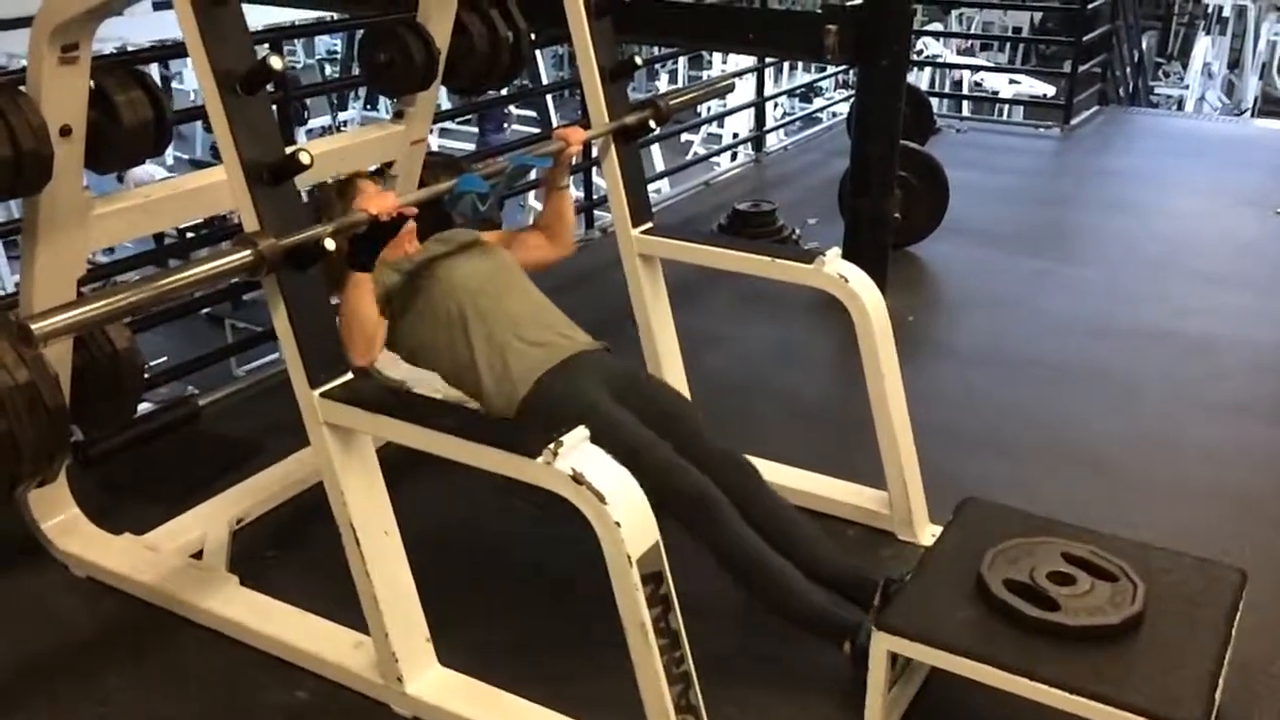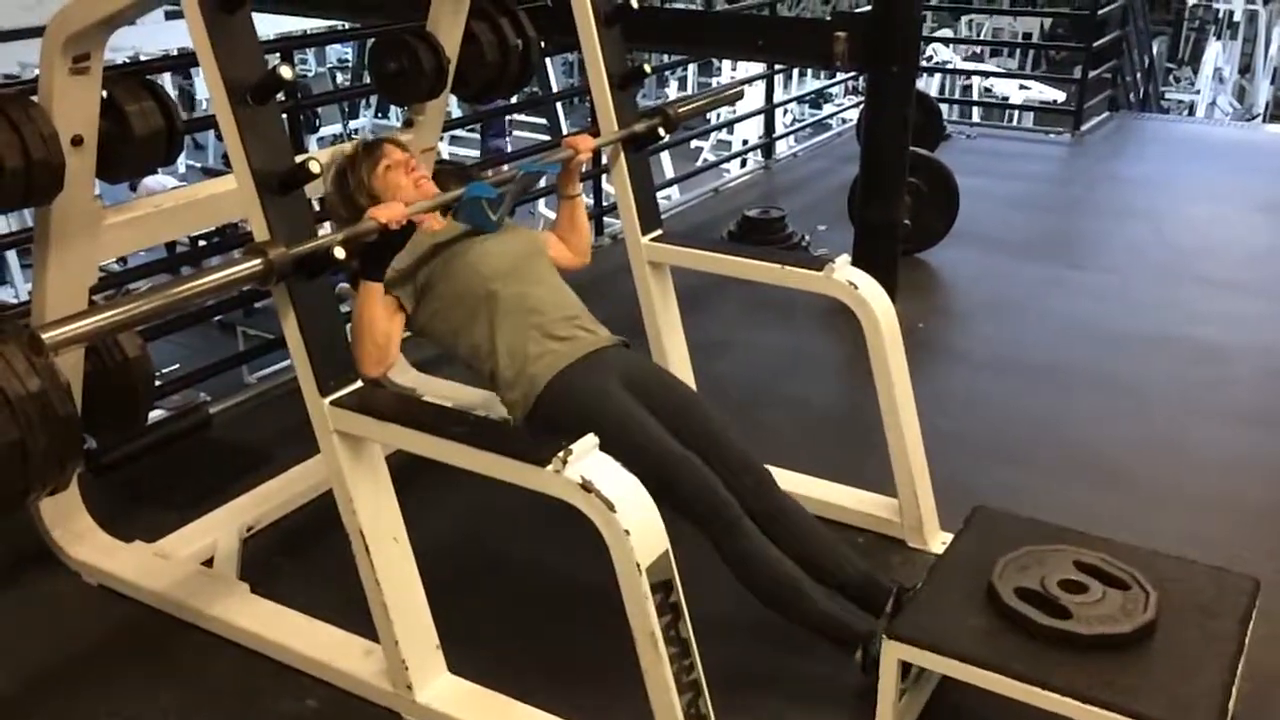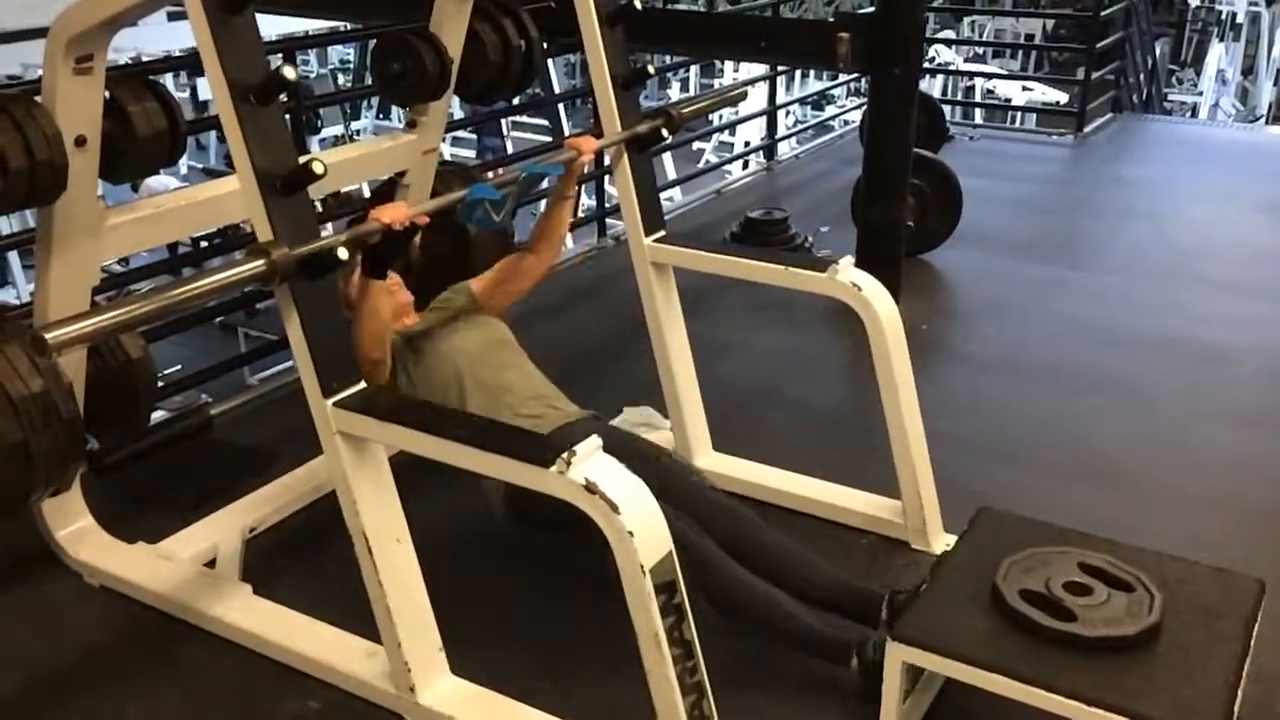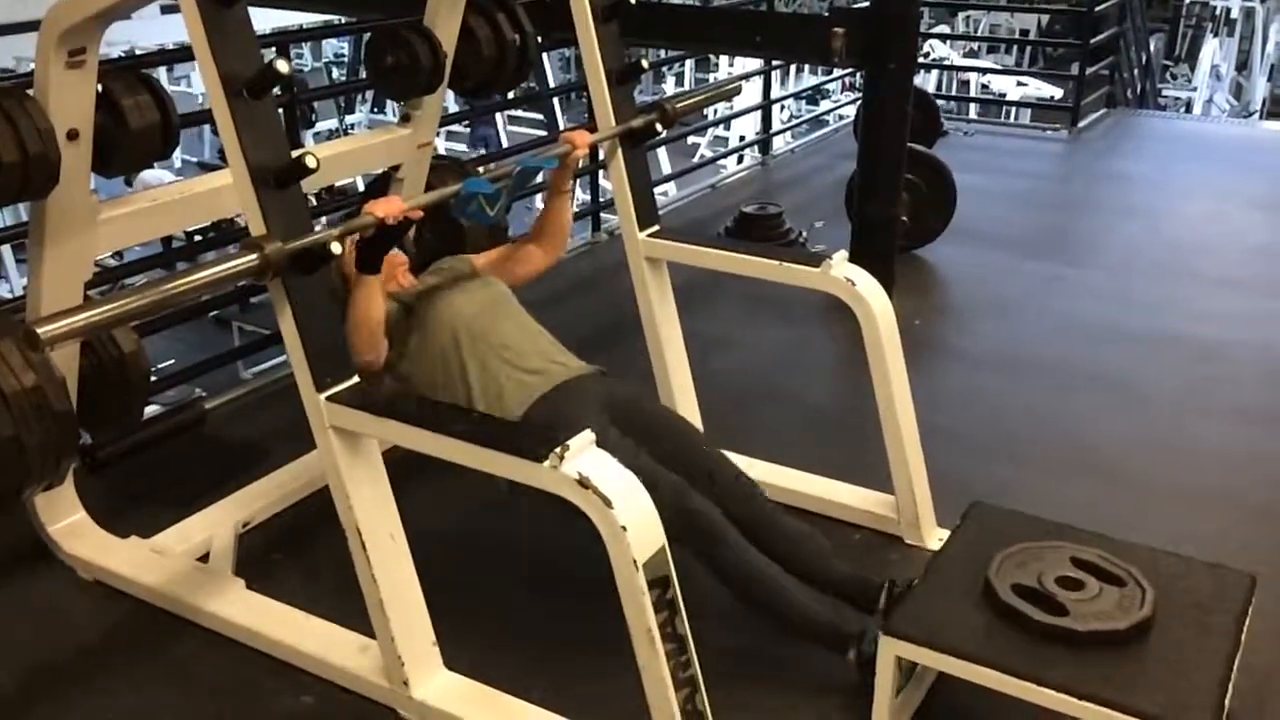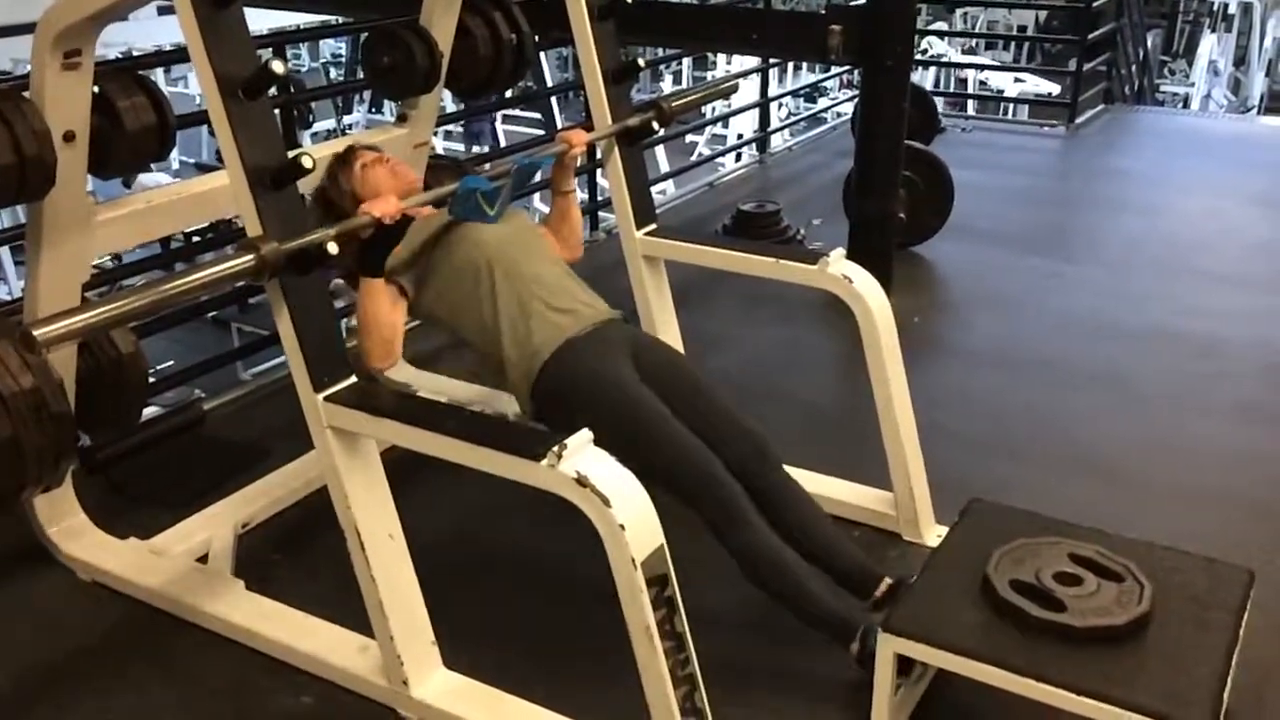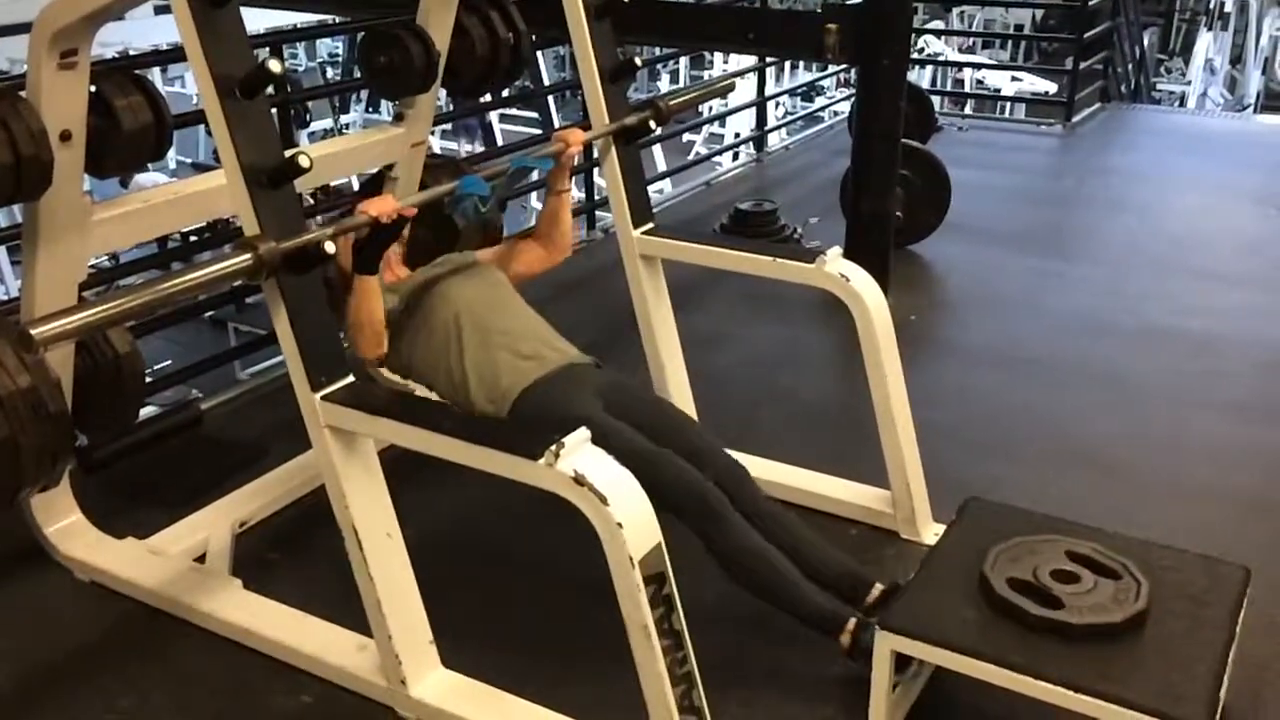
dt=0.4s
person 1, frame 1
left shoulder: (453, 241)
right shoulder: (385, 288)
left elbow: (554, 241)
right elbow: (360, 354)
left wrist: (558, 169)
right wrist: (362, 251)
left hip: (598, 362)
right hip: (543, 398)
left knee: (739, 481)
right knee: (699, 503)
left ankle: (873, 593)
right ankle: (852, 633)
person 1, frame 2
left shoulder: (482, 222)
right shoulder: (402, 265)
left elbow: (576, 252)
right elbow: (373, 365)
left wrist: (570, 176)
right wrist: (372, 258)
left hip: (615, 359)
right hip: (560, 390)
left knee: (753, 485)
right knee: (718, 511)
left ankle: (886, 599)
right ankle: (867, 642)
person 1, frame 3
left shoulder: (454, 307)
right shoulder: (392, 354)
left elbow: (539, 256)
right elbow: (369, 357)
left wrist: (567, 181)
right wrist: (374, 257)
left hip: (586, 429)
left knee: (730, 521)
right knee: (692, 552)
left ankle: (881, 608)
right ankle: (860, 652)
person 1, frame 4
left shoulder: (448, 275)
right shoulder: (387, 322)
left elbow: (543, 246)
right elbow: (366, 354)
left wrist: (562, 174)
right wrist: (367, 251)
left hip: (592, 387)
right hip: (539, 422)
left knee: (739, 495)
right knee: (699, 522)
left ankle: (879, 595)
right ankle: (859, 641)
person 1, frame 5
left shoulder: (468, 213)
right shoulder: (400, 254)
left elbow: (566, 245)
right elbow: (379, 359)
left wrist: (564, 170)
right wrist: (369, 252)
left hip: (617, 336)
right hip: (565, 367)
left knee: (757, 462)
right knee: (719, 495)
left ankle: (876, 587)
right ankle: (862, 633)
person 1, frame 6
left shoulder: (450, 268)
right shoulder: (387, 310)
left elbow: (551, 247)
right elbow: (369, 349)
left wrist: (559, 174)
right wrist: (365, 256)
left hip: (589, 378)
right hip: (537, 407)
left knee: (731, 480)
right knee: (700, 500)
left ankle: (868, 594)
right ankle: (850, 630)
